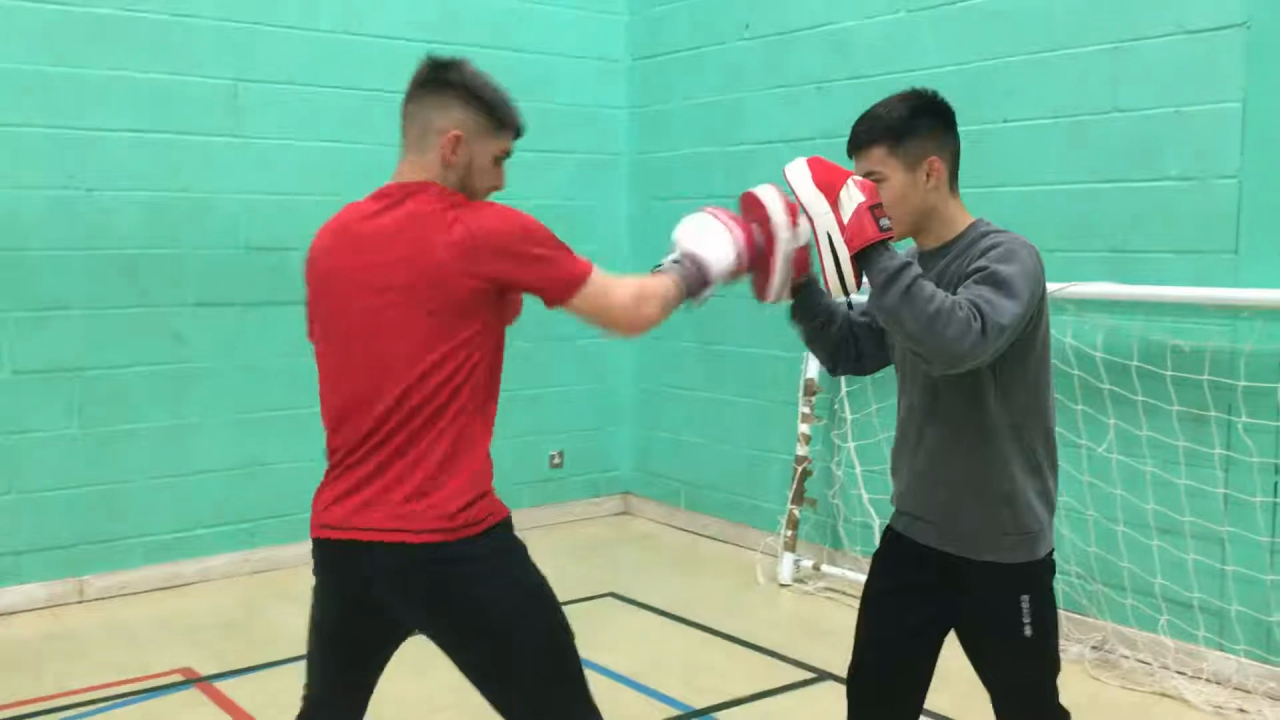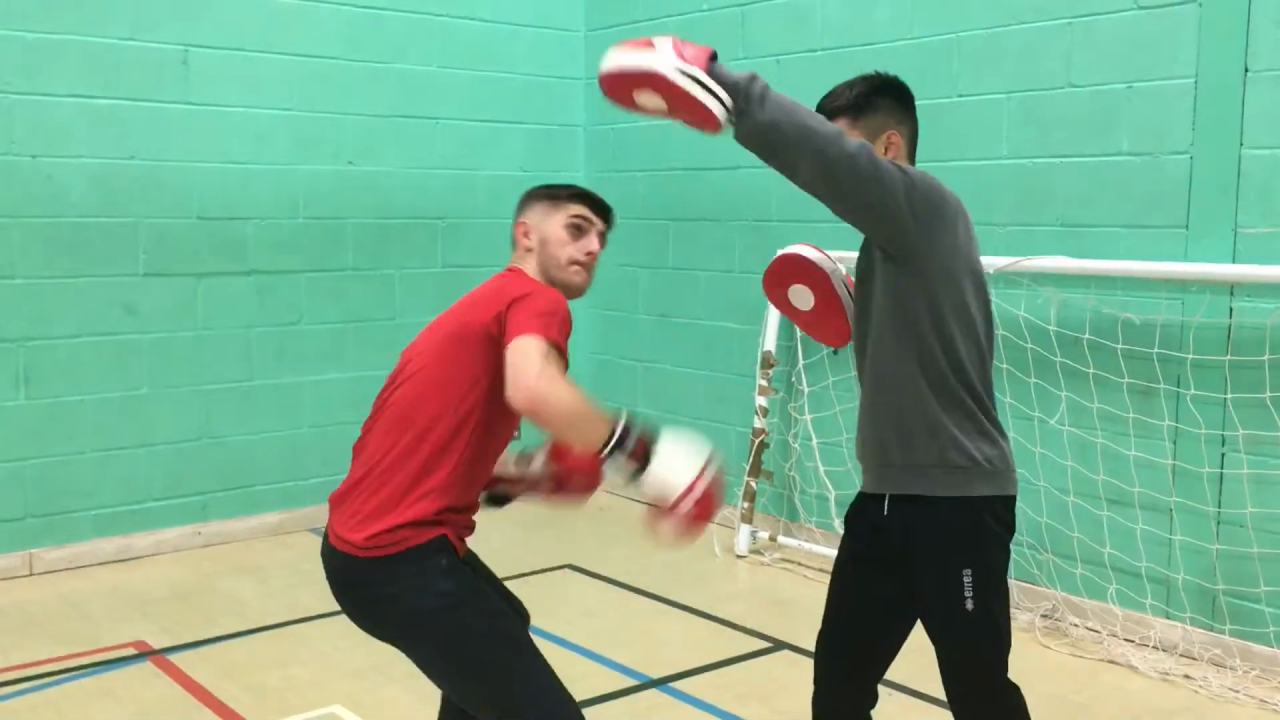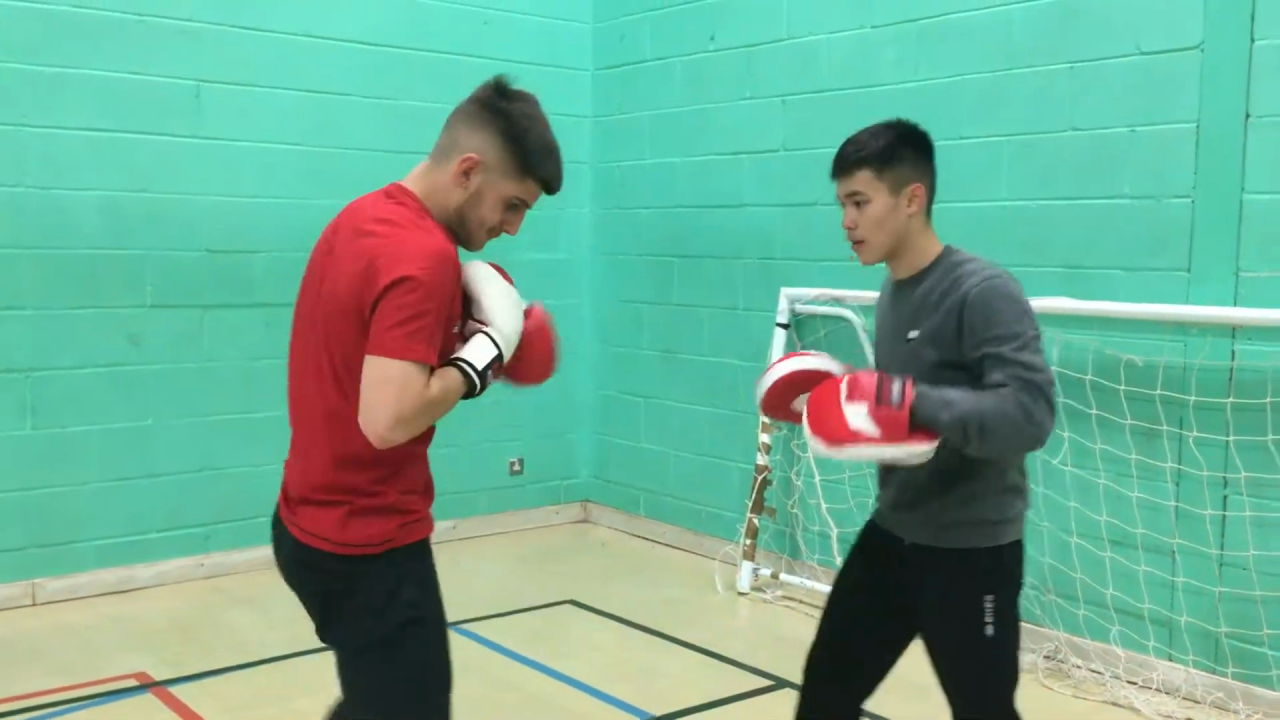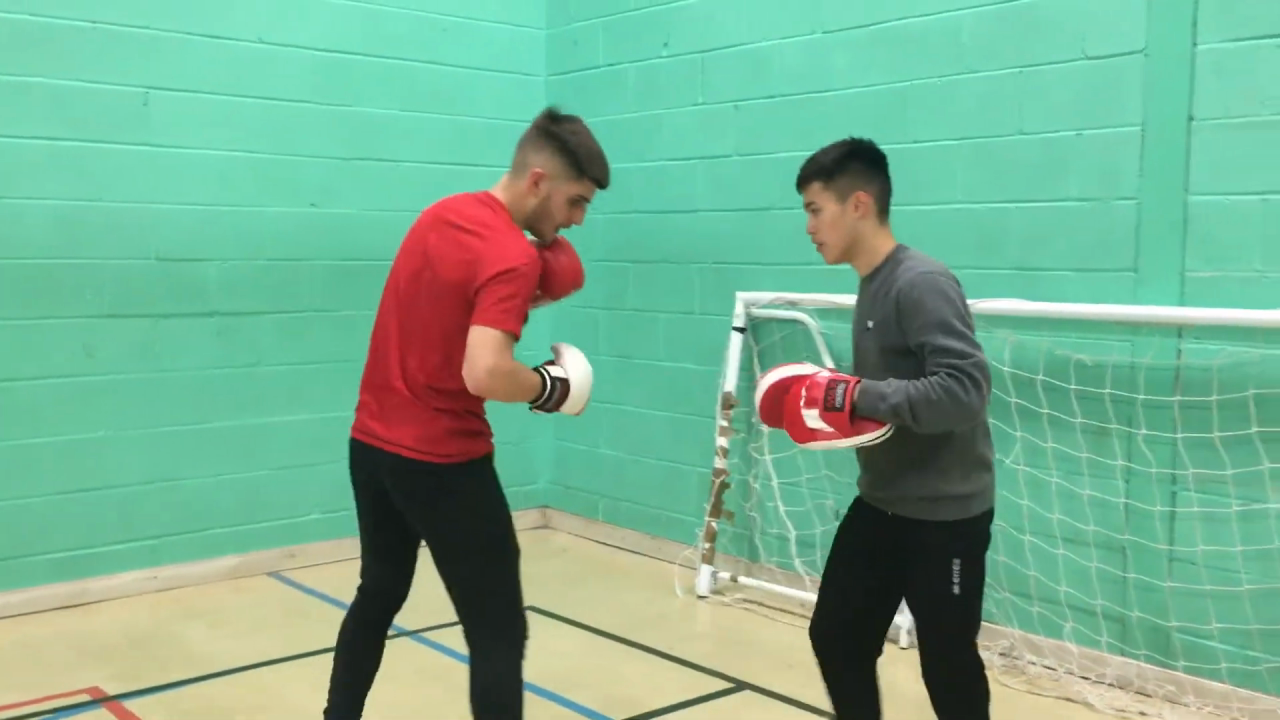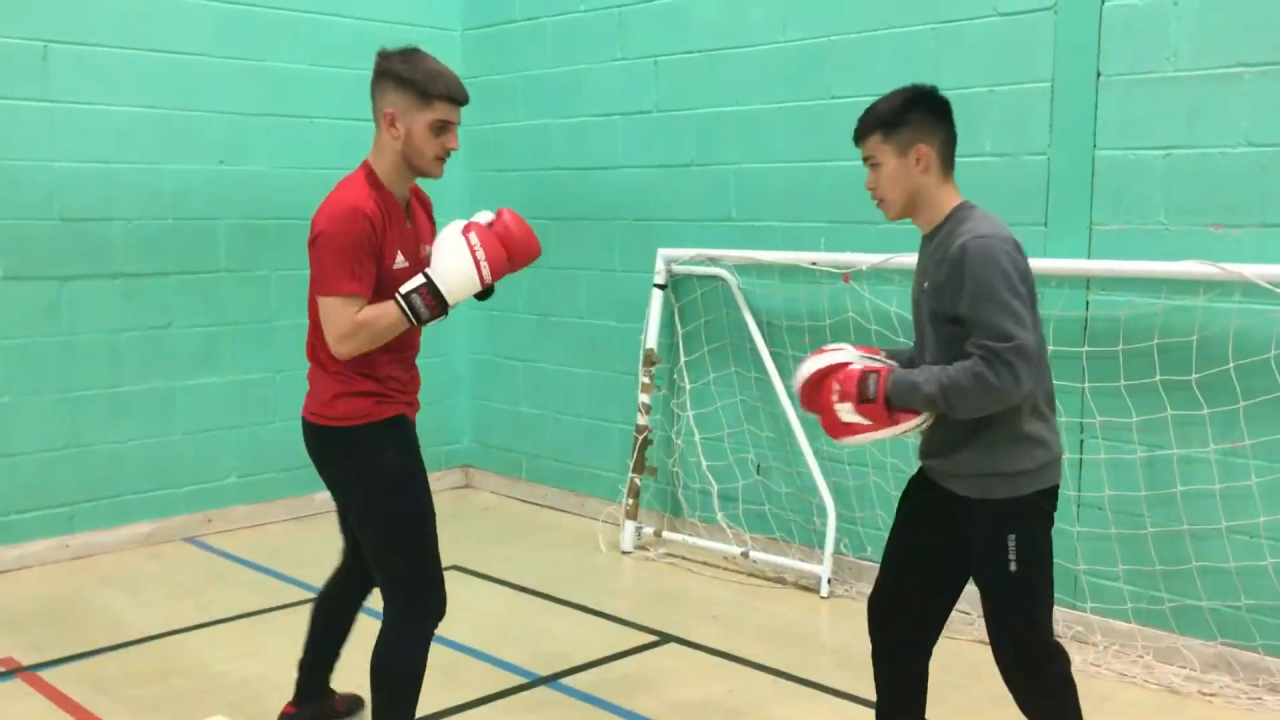
dt=1s
person 1, frame 1
left shoulder: (331, 241)
right shoulder: (487, 231)
right elbow: (626, 311)
right wrist: (700, 265)
left hip: (343, 538)
right hip: (449, 541)
person 1, frame 2
left shoulder: (493, 305)
right shoulder: (535, 299)
right elbow: (532, 390)
left wrist: (531, 473)
right wrist: (641, 448)
left hip: (382, 543)
right hip: (398, 554)
left knee: (499, 646)
person 1, frame 3
left shoulder: (362, 221)
right shoulder: (423, 257)
right elbow: (385, 420)
left wrist: (481, 333)
right wrist: (481, 358)
left hip: (314, 528)
right hip: (368, 549)
person 1, frame 4
left shoulder: (441, 216)
right shoulder: (513, 256)
right elbow: (485, 373)
right wrist: (555, 385)
left hip: (371, 447)
right hip: (444, 465)
left knee: (376, 596)
right knee: (498, 634)
person 1, frame 5
left shoulder: (414, 203)
right shoulder: (350, 213)
left elbow: (406, 300)
right elbow: (345, 336)
left wrist: (472, 271)
right wrist: (439, 287)
left hip: (359, 423)
right hip: (363, 428)
left knee: (363, 567)
right knee: (417, 601)
person 2, frame 1
left shoulder: (1006, 257)
right shoulder: (915, 268)
left elbow: (956, 341)
right elbow: (852, 349)
left wrist: (868, 253)
right wrist: (801, 286)
left hip: (1004, 549)
right hip: (915, 536)
person 2, frame 2
left shoulder: (923, 206)
right shoulder: (898, 233)
left elbow: (822, 153)
left wrist: (720, 86)
right wrist: (852, 324)
left hip: (958, 500)
right hip: (889, 496)
person 2, frame 3
left shoulder: (985, 292)
right shoulder: (891, 295)
left elbow: (1030, 413)
left wrist: (922, 405)
right wrist: (858, 395)
left hip: (973, 550)
right hip: (891, 536)
person 2, frame 4
left shoulder: (924, 284)
right shoulder: (872, 286)
left elbow: (965, 390)
left wrist: (861, 397)
right wrist: (830, 400)
left hip: (945, 514)
right hip: (880, 505)
left knee: (949, 667)
right knee: (835, 638)
person 2, frame 5
left shoulder: (983, 247)
right shoulder: (936, 244)
left elbow: (1007, 372)
left wrist: (895, 389)
right wrist: (883, 367)
left hip: (1006, 488)
right hip: (943, 479)
left knee: (1023, 649)
right knee: (893, 619)
